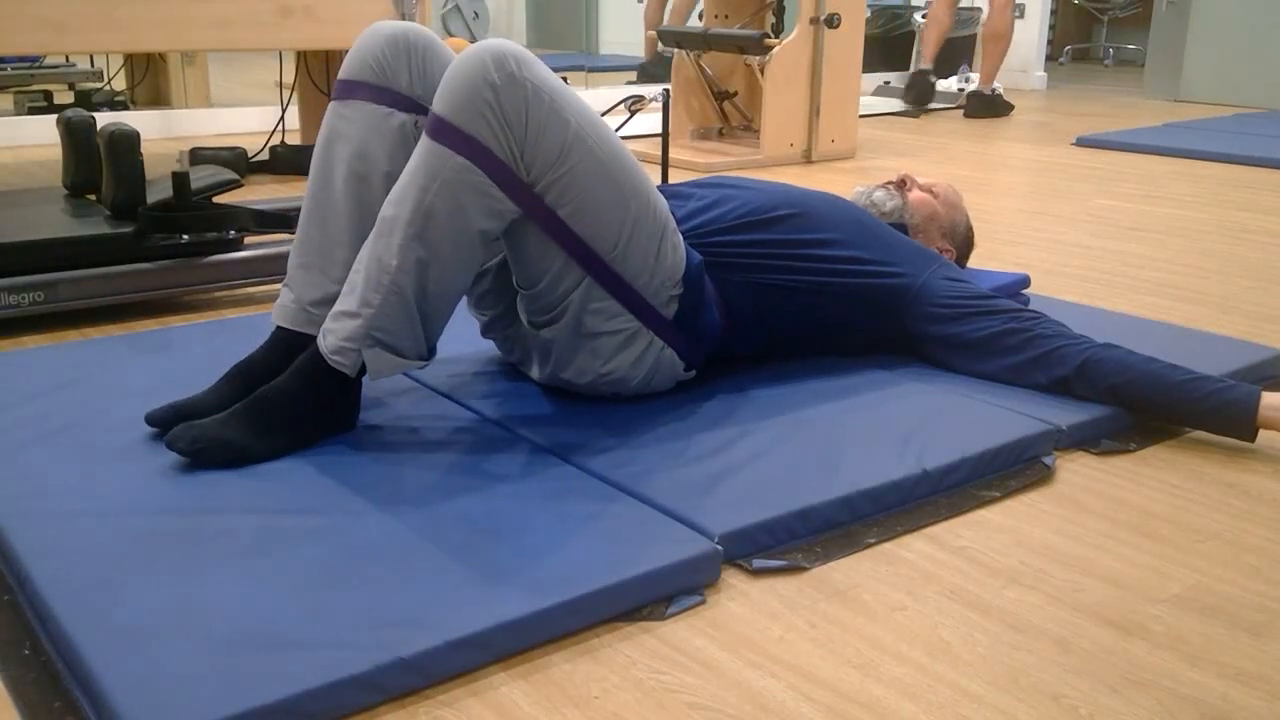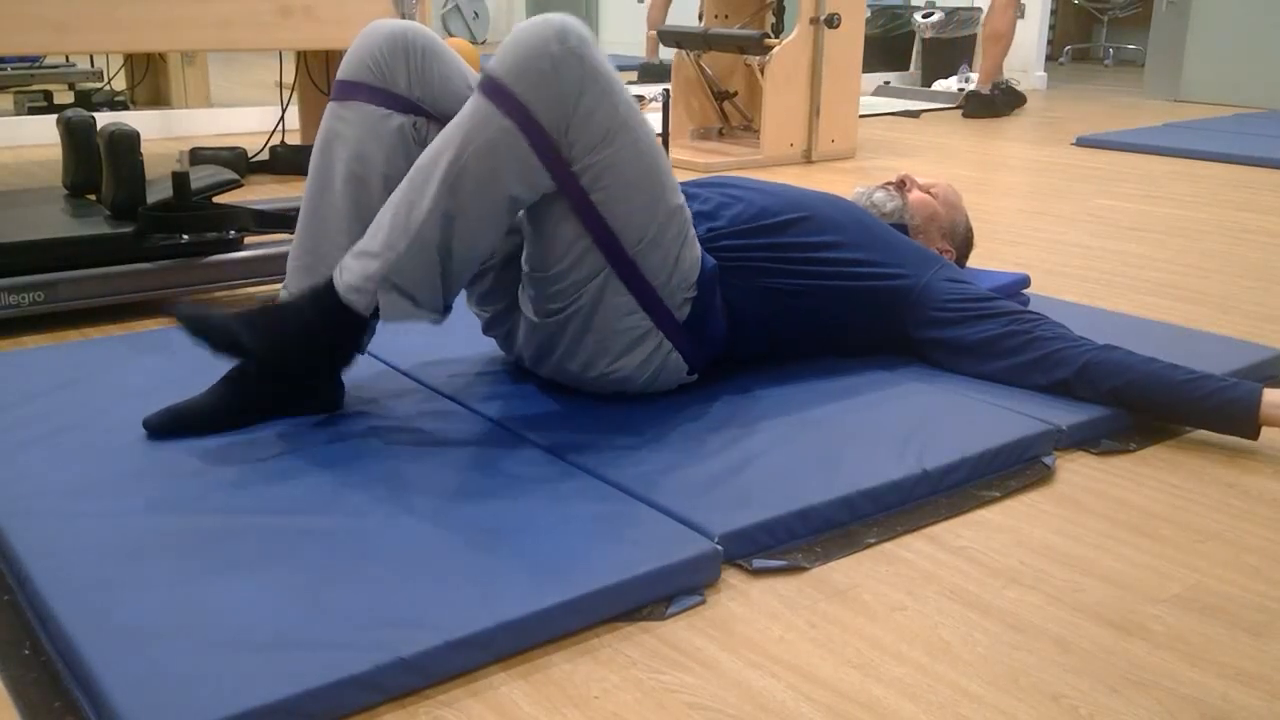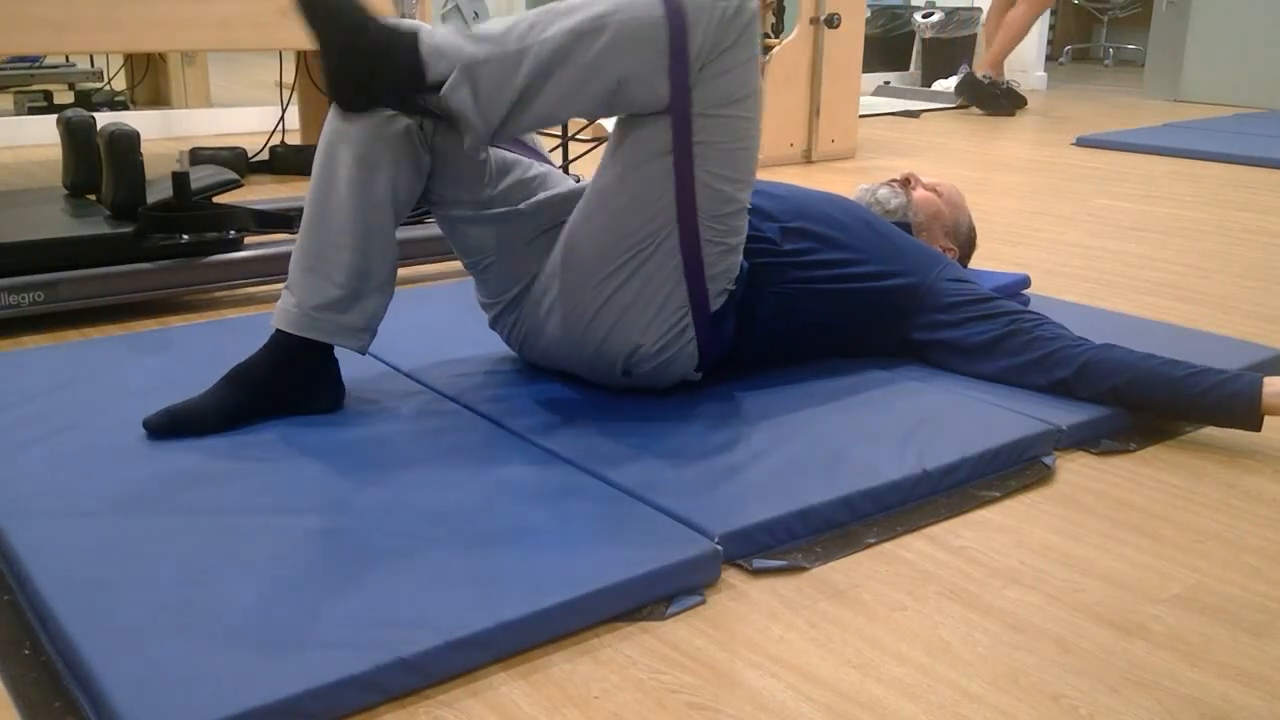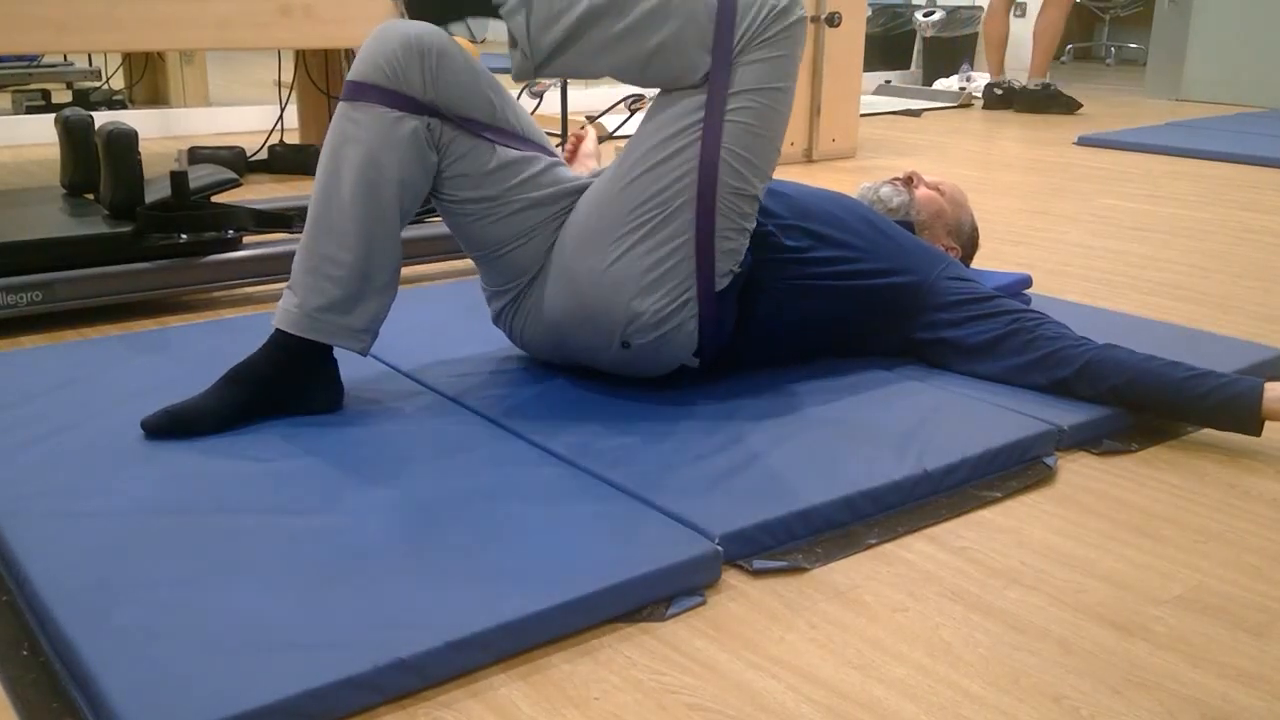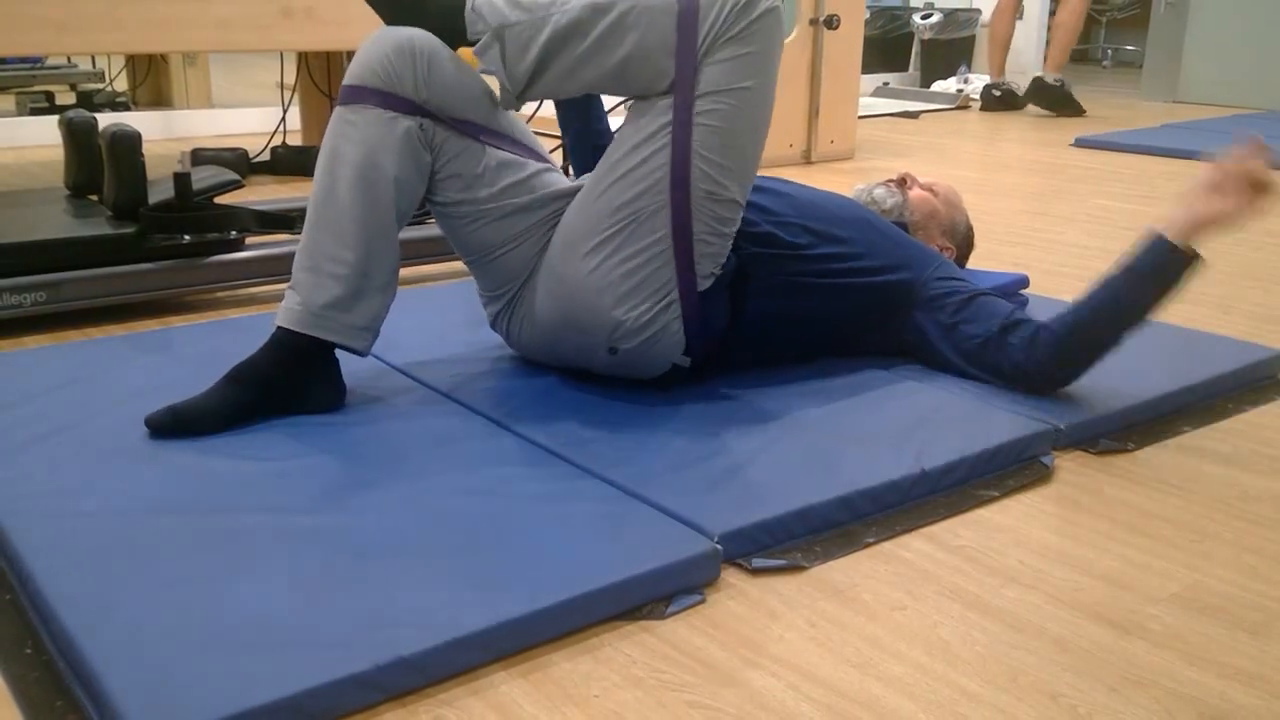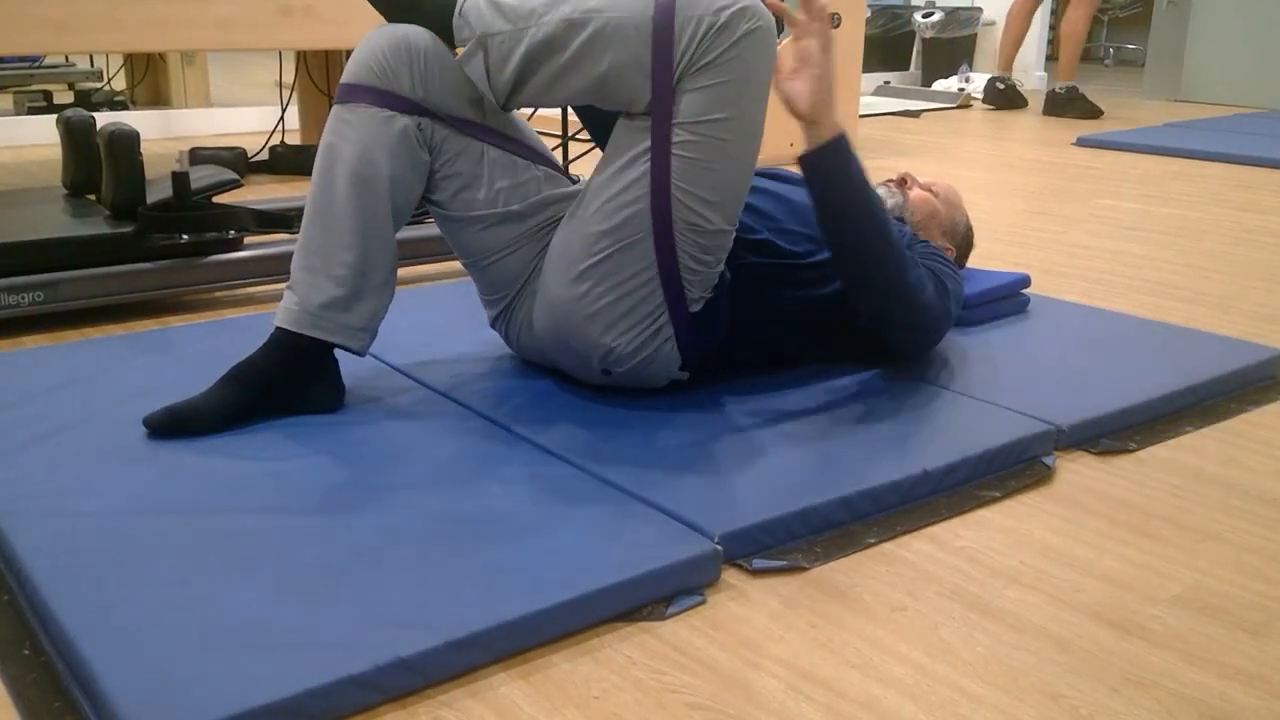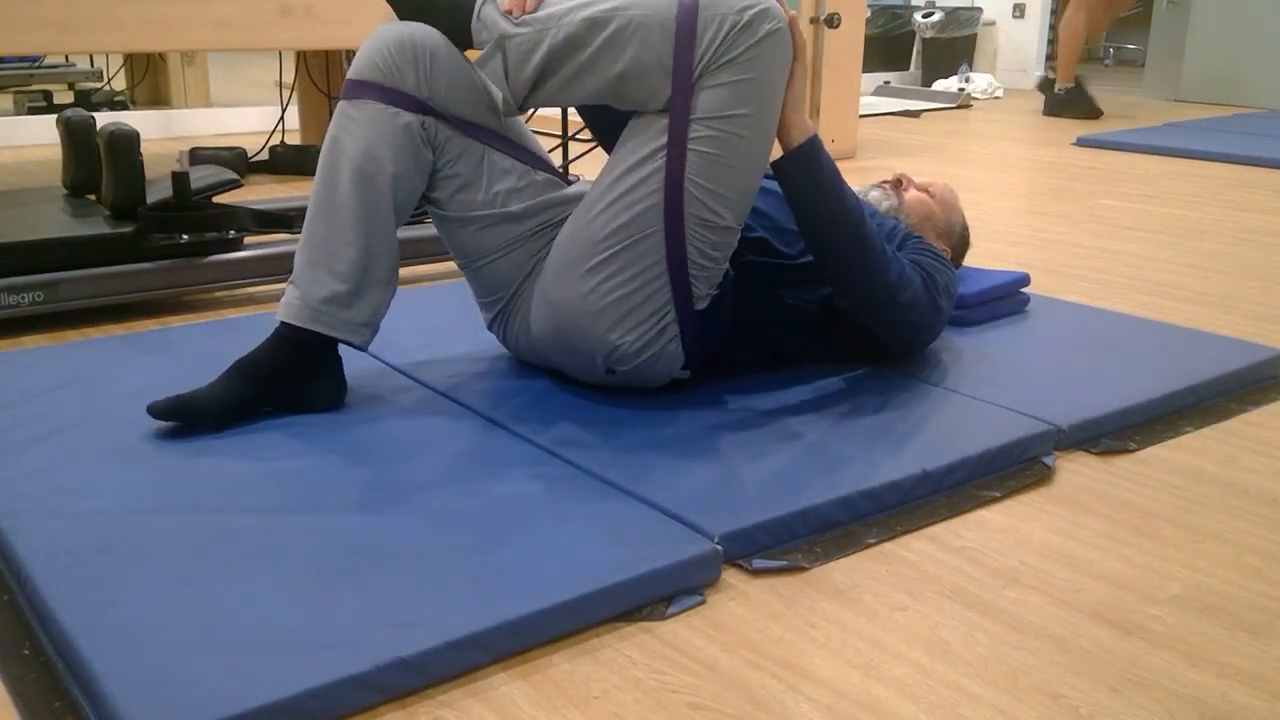
dt=0.4s
person 1, frame 1
left shoulder: (914, 283)
right shoulder: (818, 222)
left elbow: (1071, 357)
right elbow: (642, 199)
left hip: (632, 318)
right hip: (538, 289)
left knee: (494, 74)
right knee: (394, 50)
left ankle: (332, 378)
right ankle: (301, 337)
person 1, frame 2
left shoulder: (917, 284)
right shoulder: (813, 215)
left elbow: (1072, 357)
left hip: (636, 320)
right hip: (546, 289)
left knee: (548, 50)
right knee: (392, 50)
left ankle: (330, 314)
right ankle: (303, 355)
person 1, frame 3
left shoulder: (920, 284)
right shoulder: (833, 220)
left elbow: (1070, 358)
left hip: (644, 314)
right hip: (551, 281)
right ankle: (302, 354)
person 1, frame 4
left shoulder: (924, 283)
right shoulder: (829, 220)
left elbow: (1070, 358)
right wrist: (587, 169)
left hip: (643, 302)
right hip: (557, 273)
right ankle: (302, 355)
person 1, frame 5
left shoulder: (915, 277)
right shoulder: (851, 211)
left elbow: (1040, 357)
right elbow: (616, 176)
left wrist: (1179, 233)
left hip: (624, 299)
right hip: (545, 282)
right ankle: (305, 351)
person 1, frame 6
left shoulder: (923, 286)
right shoulder: (805, 213)
left elbow: (891, 298)
right elbow: (648, 145)
left wrist: (819, 126)
left hip: (632, 316)
right hip: (541, 275)
right ankle: (303, 351)
person 1, frame 7
left shoulder: (917, 286)
right shoulder: (823, 216)
left elbow: (870, 293)
right elbow: (645, 159)
left wrist: (793, 128)
left hip: (629, 314)
right hip: (538, 281)
right ankle: (307, 345)
